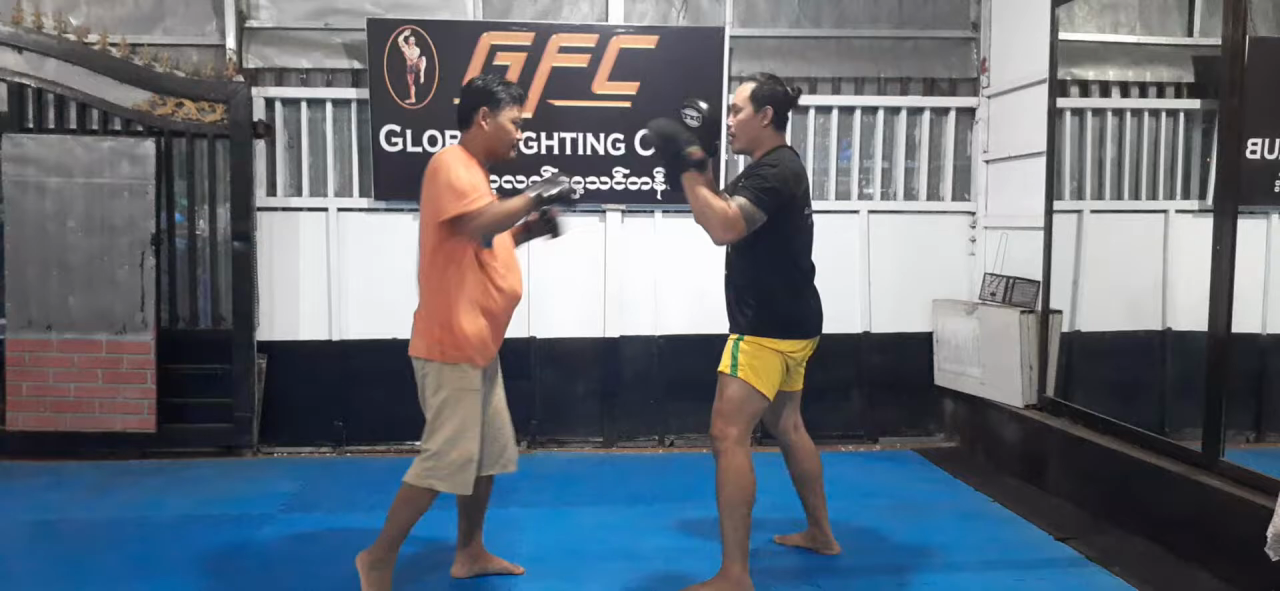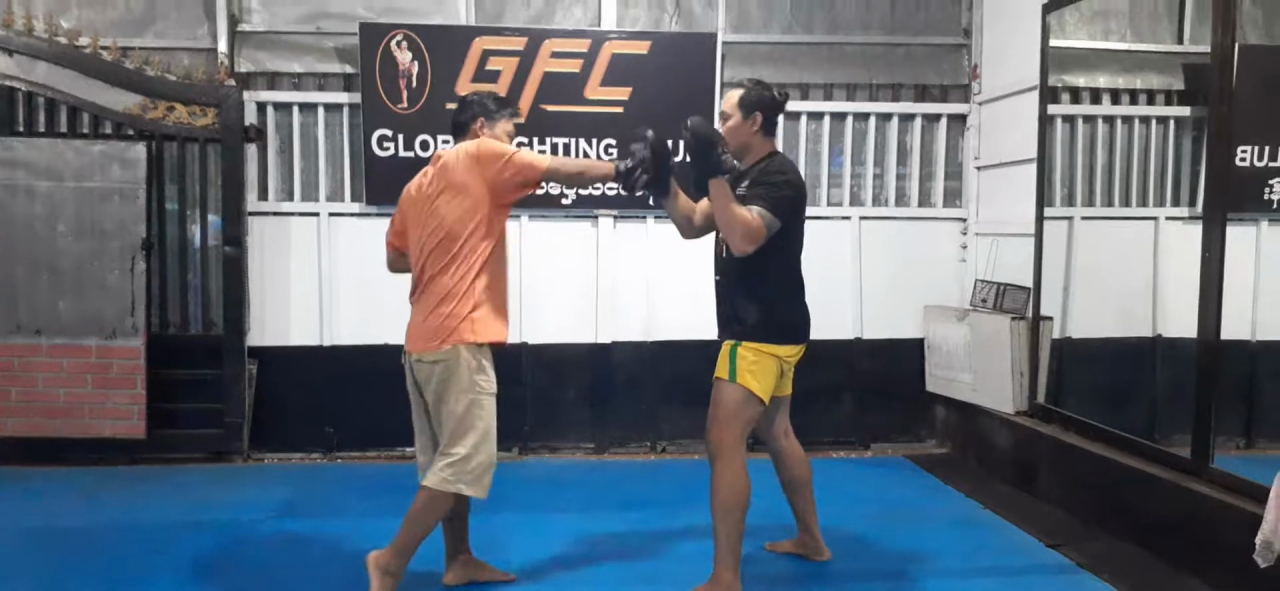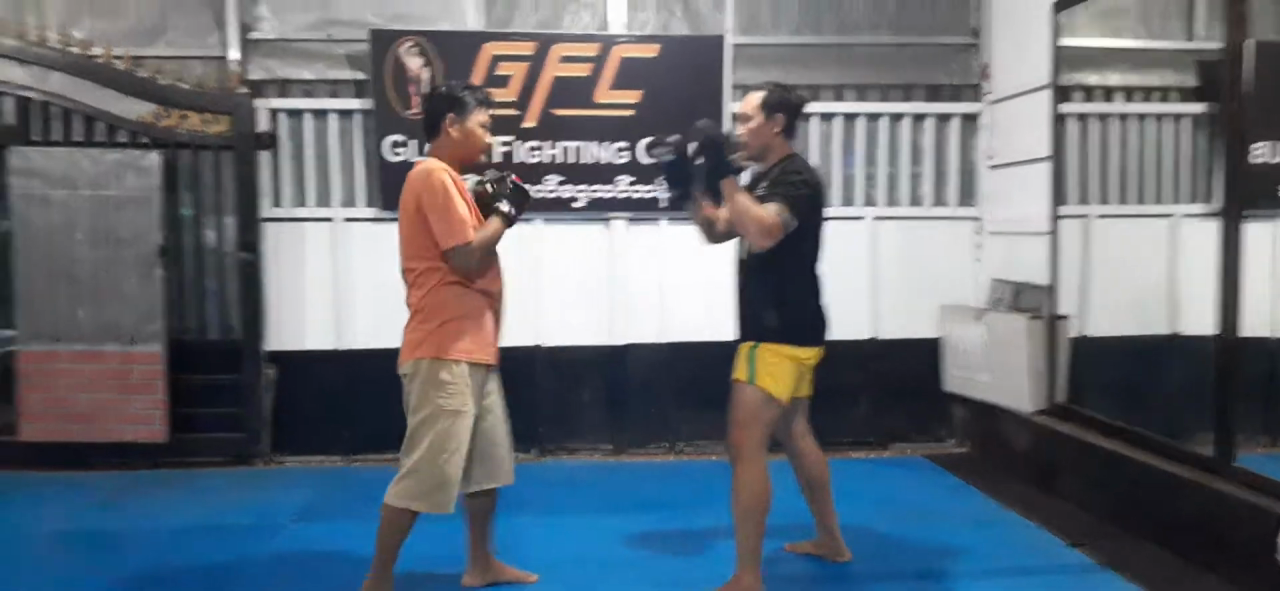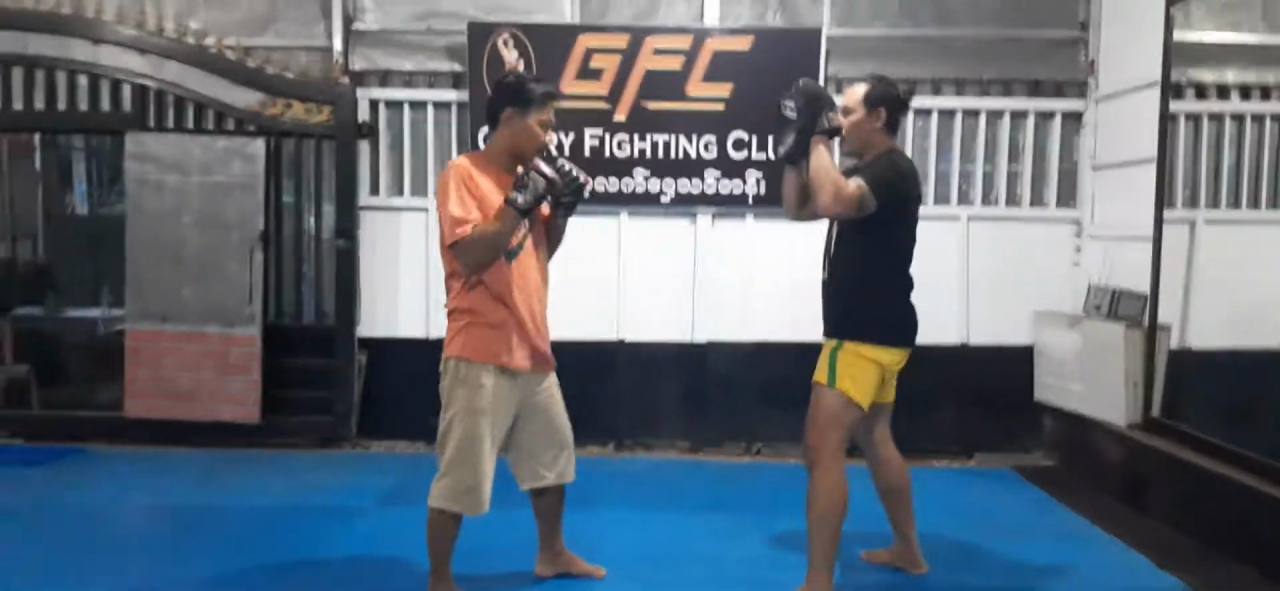
dt=0.3s
person 1, frame 1
left shoulder: (776, 171)
right shoulder: (770, 166)
left elbow: (722, 227)
right elbow: (721, 215)
left wrist: (686, 166)
right wrist: (696, 162)
left hip: (770, 327)
right hip: (784, 322)
left knee: (727, 435)
right knee: (786, 425)
right ankle: (820, 533)
person 1, frame 2
left shoulder: (779, 177)
right shoulder: (745, 176)
left elbow: (743, 240)
right elbow: (692, 225)
left wrist: (714, 173)
left hip: (763, 332)
right hip: (769, 329)
left knee: (724, 442)
right knee: (776, 432)
right ankle: (811, 539)
person 1, frame 3
left shoulder: (797, 177)
right shoulder: (766, 179)
left elbow: (760, 237)
right elbow: (717, 230)
left wrist: (725, 176)
right wrist: (692, 186)
left hip: (781, 333)
right hip: (781, 329)
left knee: (745, 445)
right knee: (794, 433)
right ankle: (831, 539)
person 1, frame 4
left shoulder: (892, 171)
right shoulder: (866, 171)
left elbow: (831, 201)
right elbow: (798, 208)
left wrist: (818, 137)
right wrist: (796, 150)
left hip: (867, 335)
right hip: (873, 331)
left knee: (822, 448)
right knee: (874, 438)
right ankle: (908, 549)
person 2, frame 1
left shoulder: (472, 173)
right shoulder: (451, 163)
right elbow: (476, 224)
left wrist: (531, 227)
right wrist: (536, 195)
left hip: (475, 342)
right hip: (450, 342)
left knee: (490, 449)
right knee: (444, 456)
person 2, frame 2
left shoulder: (419, 183)
right shoulder: (481, 157)
left elbow: (396, 259)
right elbow: (563, 170)
right wrist: (622, 167)
left hip: (427, 339)
right hip: (458, 339)
left knee: (452, 456)
right knee: (464, 459)
person 2, frame 3
left shoulder: (444, 177)
right shoulder: (432, 175)
right elbow: (469, 256)
left wrist: (499, 213)
right wrist: (506, 214)
left hip: (471, 351)
right hip: (443, 353)
left knee: (489, 460)
right knee: (427, 472)
person 2, frame 4
left shoulder: (523, 177)
right shoulder: (462, 172)
right elbow: (471, 254)
left wrist: (561, 208)
right wrist: (519, 204)
left hip: (530, 352)
right hip: (479, 355)
left knee: (552, 456)
right knee: (461, 473)
